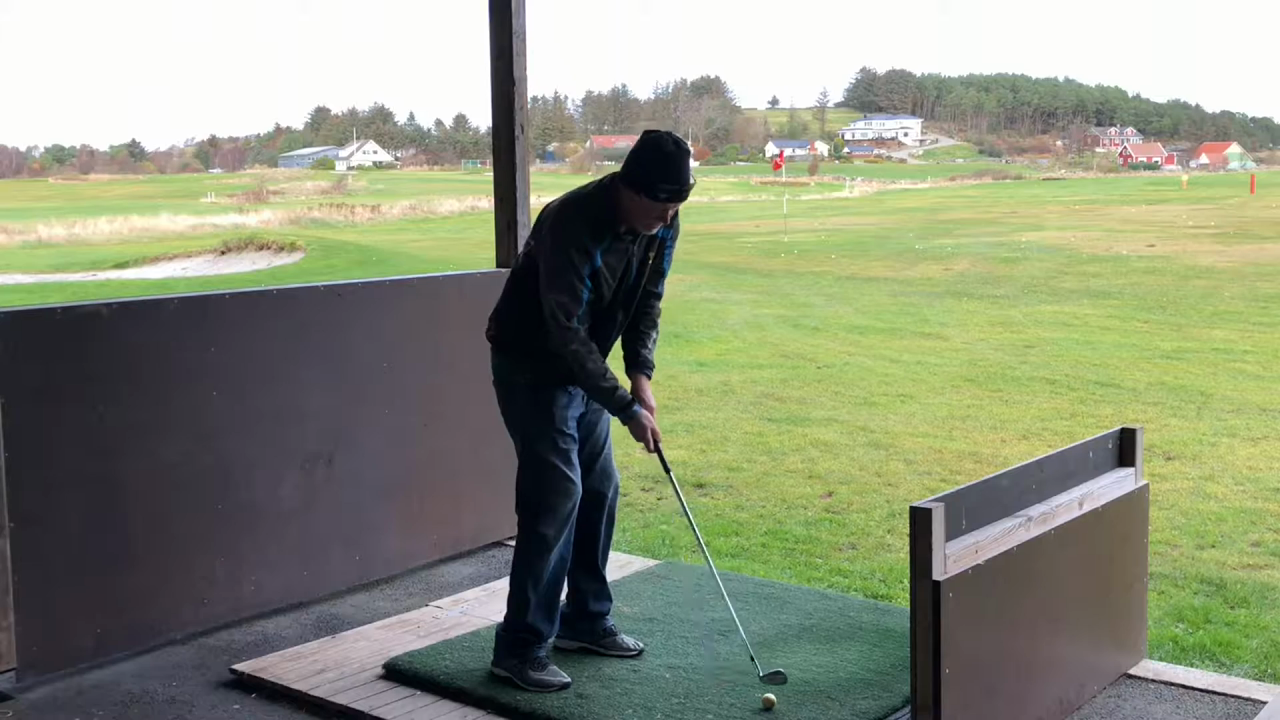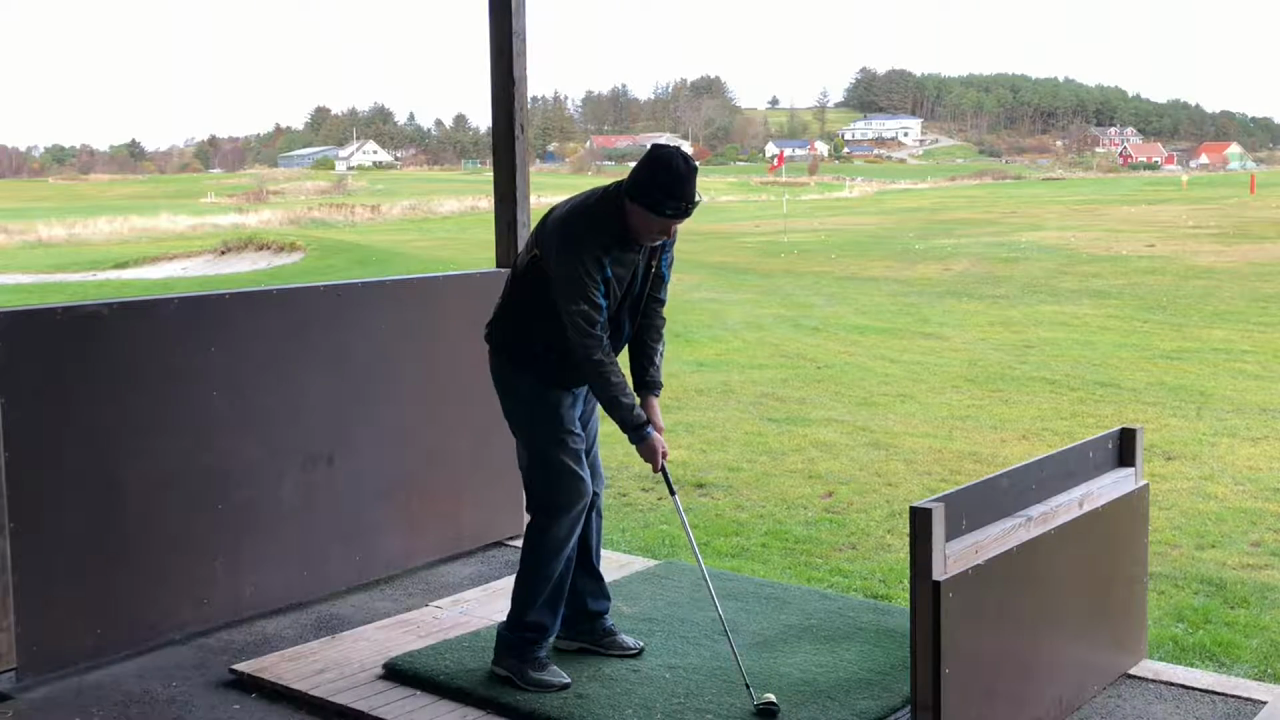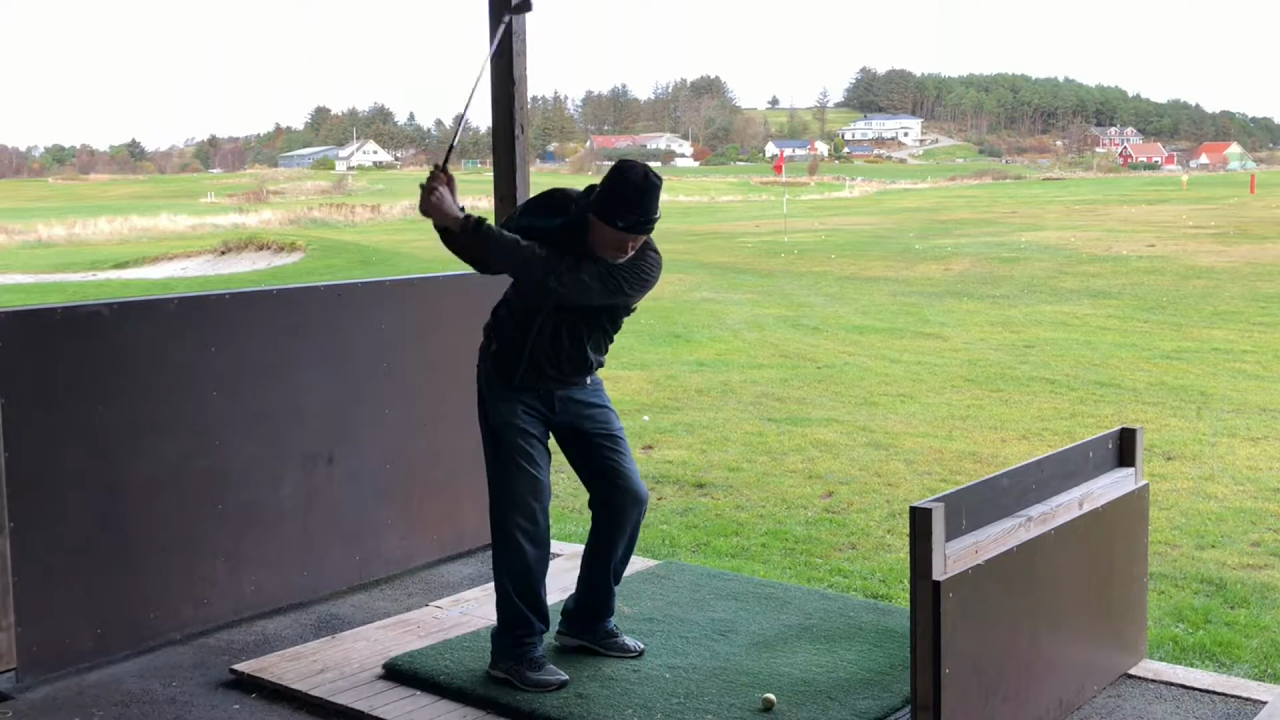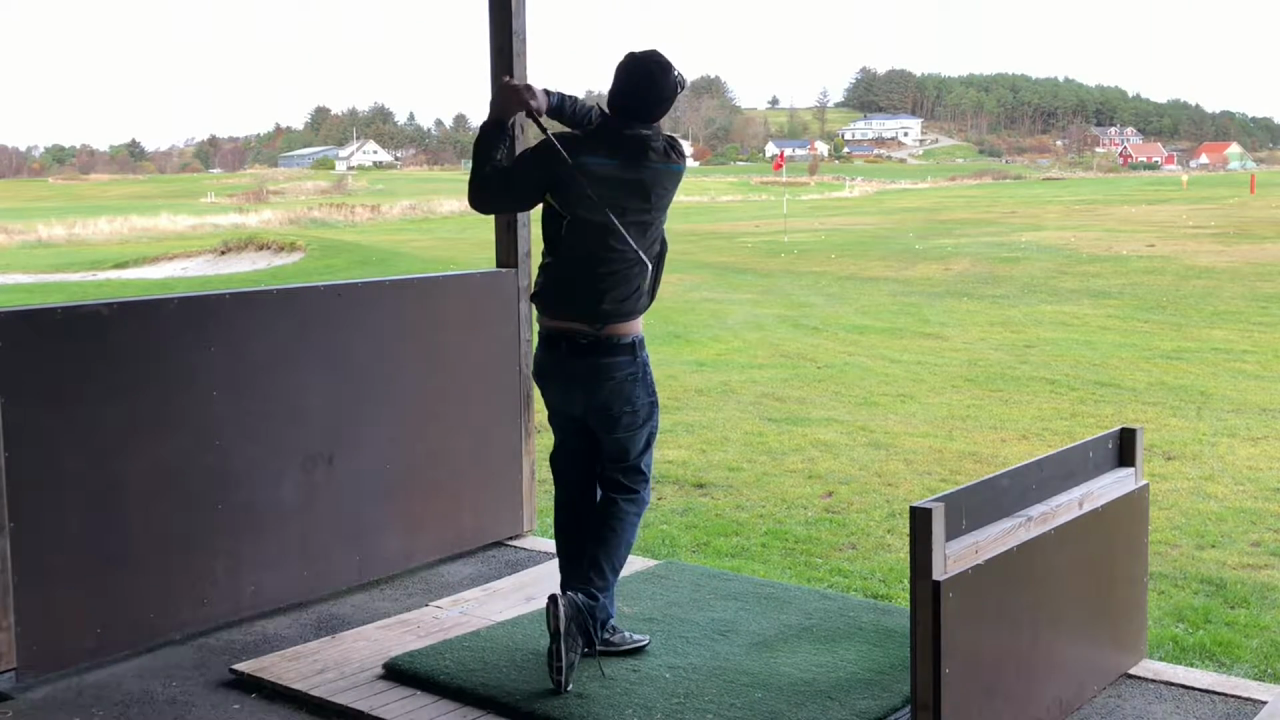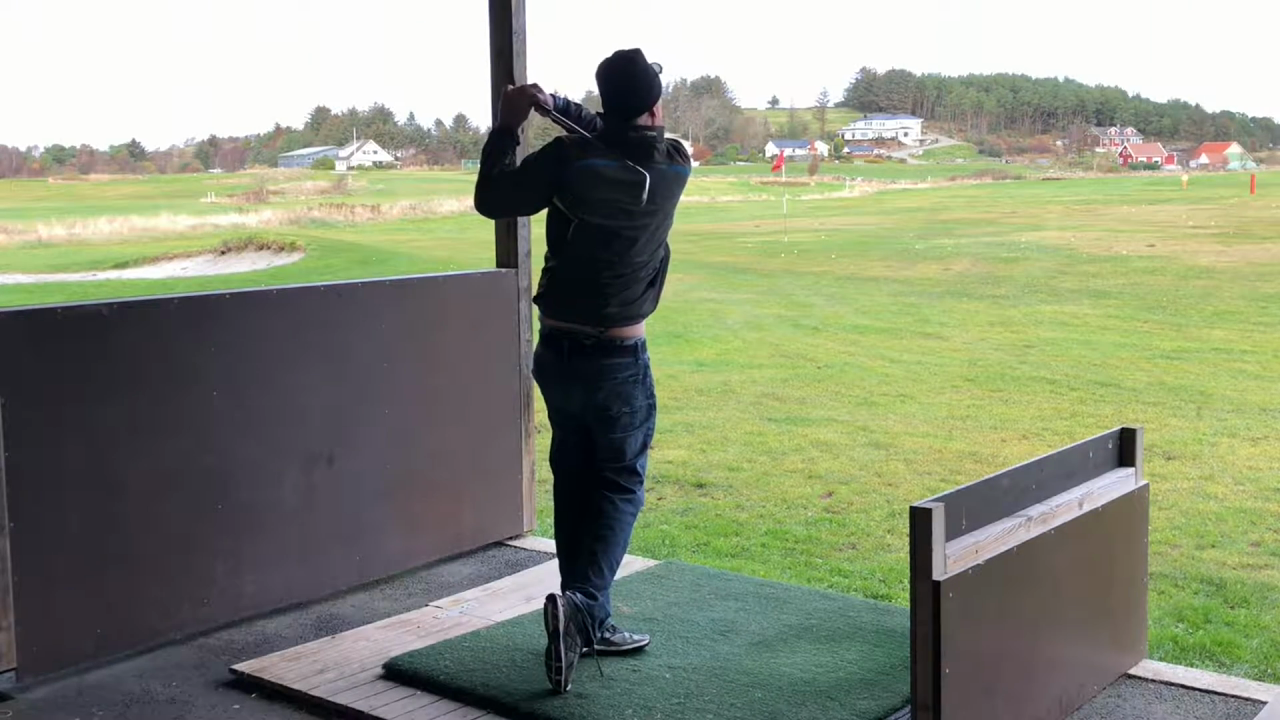
dt=1s
person 1, frame 1
left shoulder: (661, 225)
right shoulder: (570, 225)
left elbow: (646, 302)
right elbow: (566, 334)
left wrist: (640, 375)
right wrist: (625, 406)
left hip: (584, 369)
right hip: (531, 368)
left knee: (599, 491)
right knee: (557, 495)
left ankle: (584, 619)
right ankle: (520, 645)
person 1, frame 2
left shoulder: (658, 232)
right shoulder: (577, 233)
left elbow: (650, 311)
right elbow: (590, 342)
left wrist: (650, 395)
right wrist: (637, 427)
left hip: (575, 370)
right hip: (530, 368)
left knee: (587, 492)
right knee: (564, 495)
left ankle: (583, 619)
right ankle: (521, 645)
person 1, frame 3
left shoulder: (642, 268)
right shoulder: (553, 208)
left elbow: (545, 276)
right elbow: (487, 256)
left wrist: (462, 221)
right wrist: (451, 216)
left hip: (579, 387)
right hip: (509, 381)
left knee: (627, 495)
right knee: (523, 506)
left ankle: (587, 620)
right ankle: (516, 646)
person 1, frame 4
left shoulder: (561, 155)
right shoulder: (669, 161)
left elbow: (484, 195)
right elbow: (610, 132)
left wrist: (498, 118)
right wrist: (548, 100)
left hip: (556, 352)
right hip: (616, 358)
left knee: (576, 485)
right knee: (626, 487)
left ankle: (589, 620)
right ankle: (584, 608)
person 1, frame 5
left shoulder: (566, 159)
right shoulder: (674, 166)
left elbow: (491, 200)
left wrist: (506, 127)
right wrist: (555, 106)
left hip: (557, 352)
right hip: (617, 359)
left knee: (574, 483)
right knee: (620, 487)
left ankle: (587, 618)
right ankle: (580, 604)
